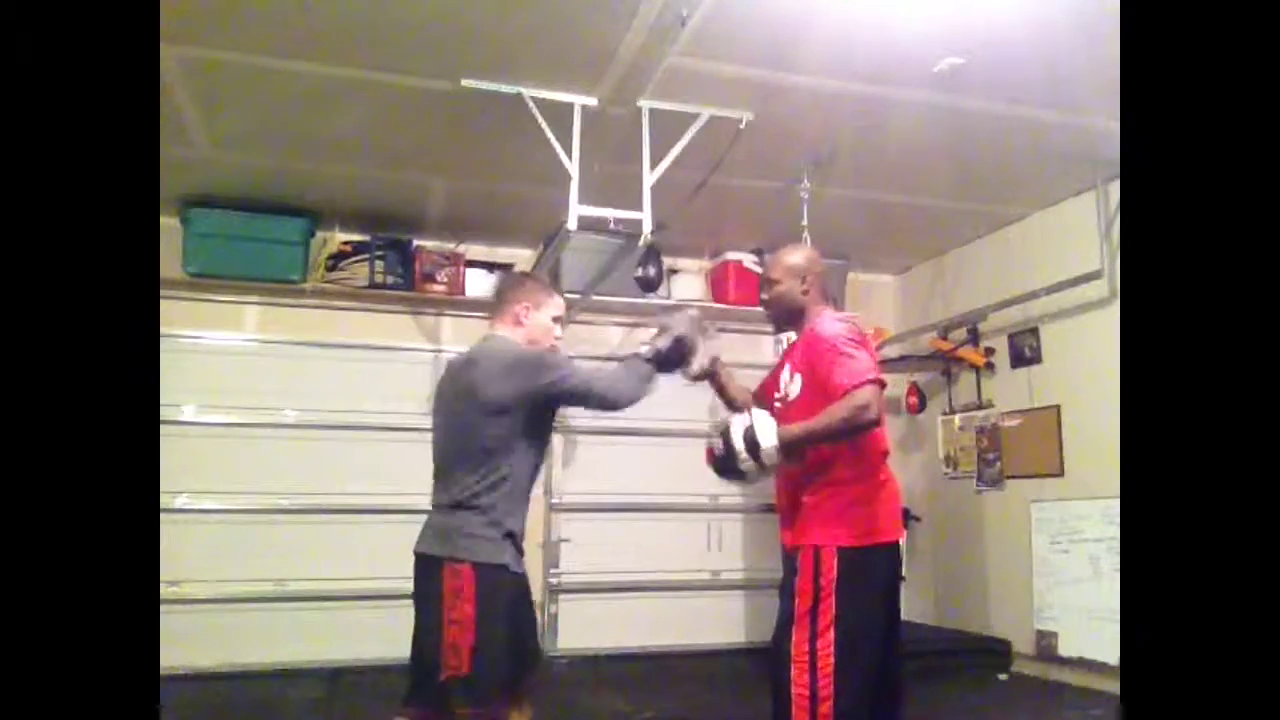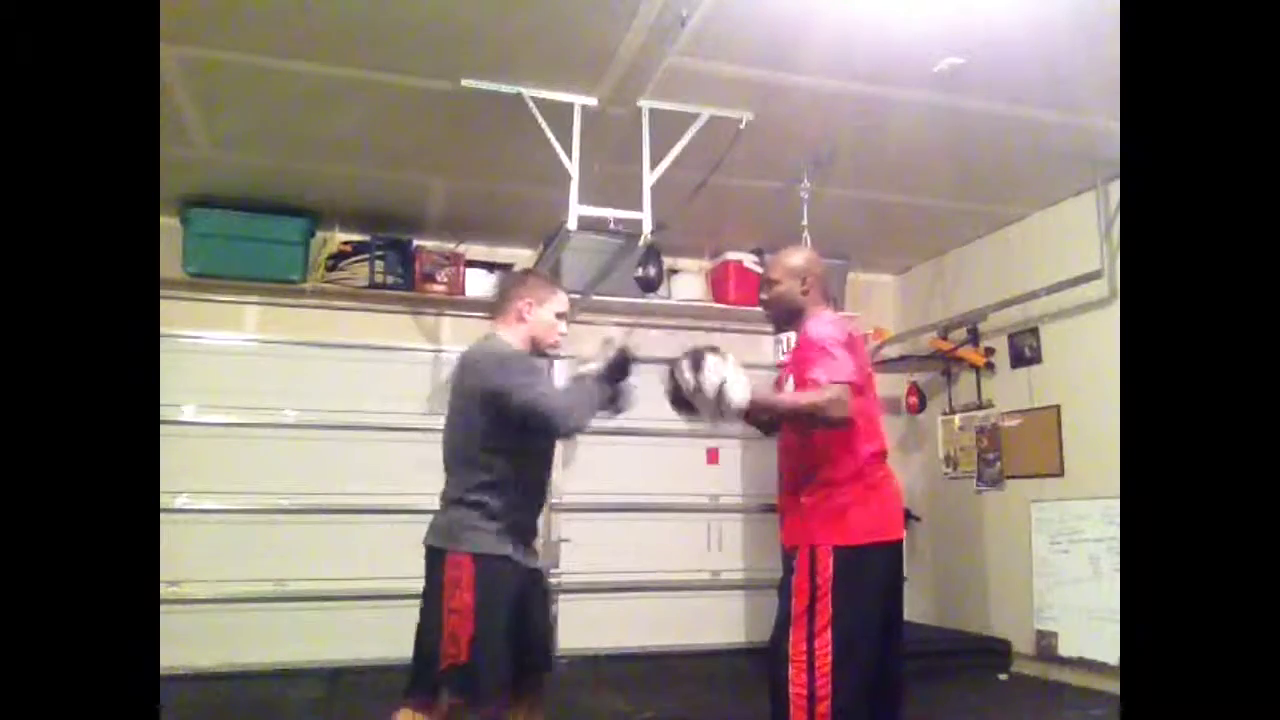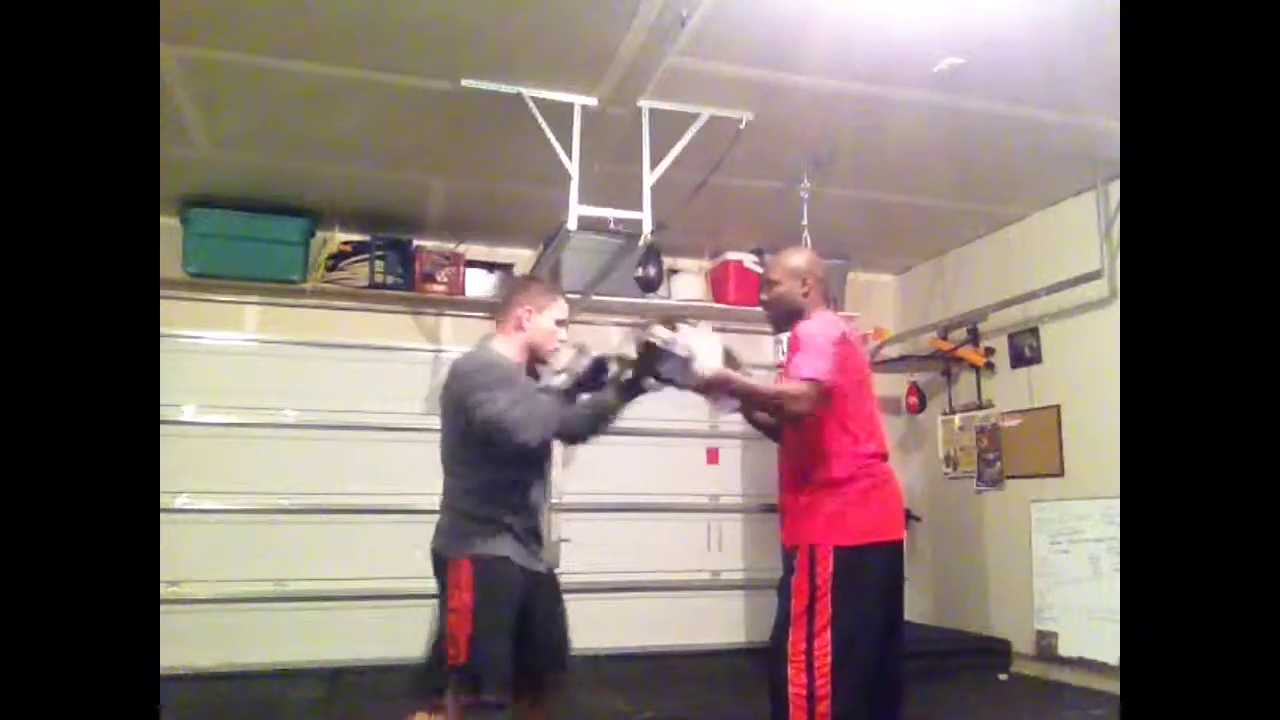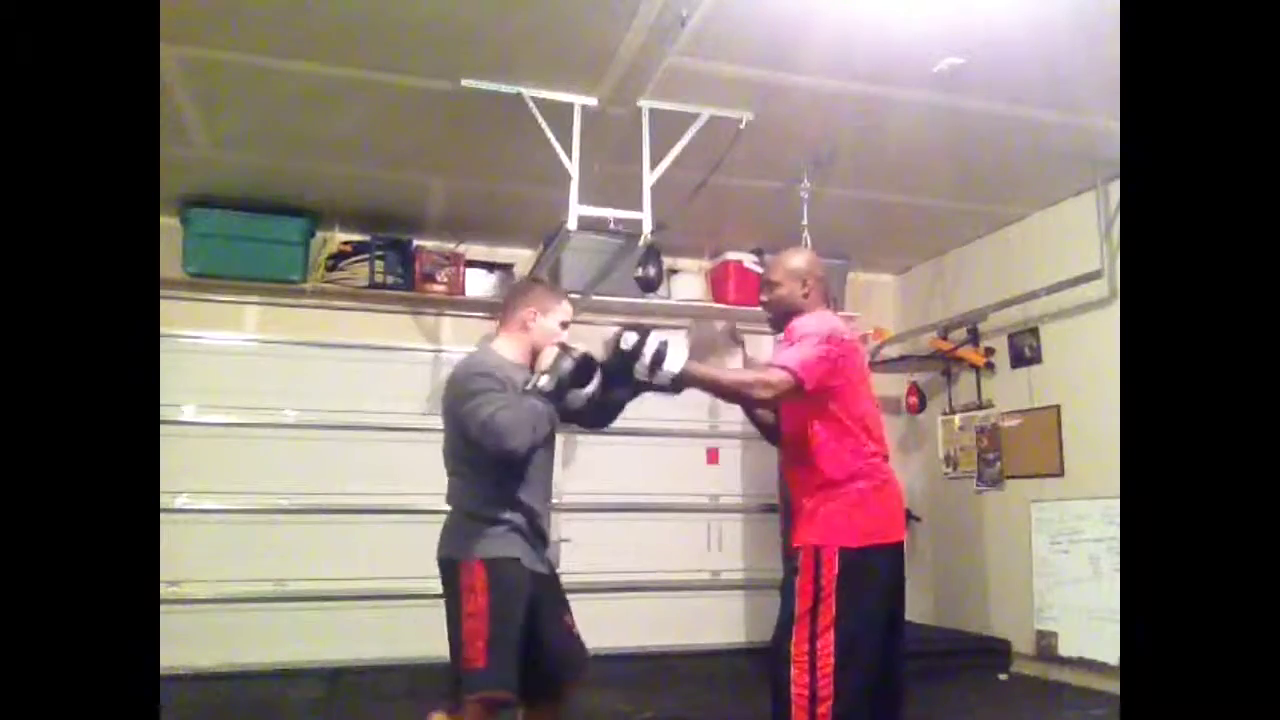
dt=0.1s
person 1, frame 1
left shoulder: (832, 334)
right shoulder: (806, 346)
left elbow: (866, 408)
right elbow: (766, 413)
left wrist: (781, 436)
right wrist: (714, 371)
left hip: (843, 528)
right hip: (868, 525)
left knee: (810, 668)
right knee: (862, 669)
person 1, frame 2
left shoulder: (823, 333)
right shoulder: (809, 343)
left elbow: (835, 406)
right elbow: (786, 418)
left wrist: (743, 396)
right wrist: (743, 397)
left hip: (840, 526)
right hip: (862, 525)
left knee: (808, 663)
right knee: (869, 665)
person 1, frame 3
left shoulder: (818, 334)
right shoulder: (813, 339)
left elbow: (796, 396)
right elbow: (786, 428)
left wrist: (717, 376)
right wrist: (741, 391)
left hip: (836, 526)
right hip: (862, 523)
left knee: (806, 664)
right knee: (876, 666)
person 1, frame 4
left shoulder: (817, 330)
right shoulder: (818, 337)
left elbow: (768, 387)
right elbow: (783, 430)
left wrist: (682, 368)
right wrist: (707, 379)
left hip: (839, 527)
right hip: (869, 526)
left knee: (811, 663)
right knee: (864, 666)
person 2, frame 1
left shoulder: (467, 367)
right shoulder: (513, 363)
right elbow: (608, 390)
right wrist: (657, 353)
left hip: (491, 555)
right hip: (465, 557)
left knee: (515, 682)
person 2, frame 2
left shoulder: (507, 366)
right shoulder: (499, 361)
left elbow: (543, 420)
right elbow: (561, 414)
left wrist: (601, 381)
right wrist: (603, 374)
left hip: (512, 550)
right hip: (472, 548)
left knee: (527, 679)
person 2, frame 3
left shoulder: (526, 376)
right shoulder: (478, 369)
left elbow: (576, 427)
right elbow: (522, 433)
left wrist: (625, 386)
right wrist: (569, 388)
left hip: (523, 553)
right hip: (477, 552)
left knee: (538, 679)
person 2, frame 4
left shoulder: (528, 377)
right shoulder: (478, 373)
left elbow: (591, 412)
right elbow: (509, 437)
left wrist: (627, 375)
right wrist: (549, 384)
left hip: (528, 553)
right hip: (484, 553)
left knee: (552, 681)
